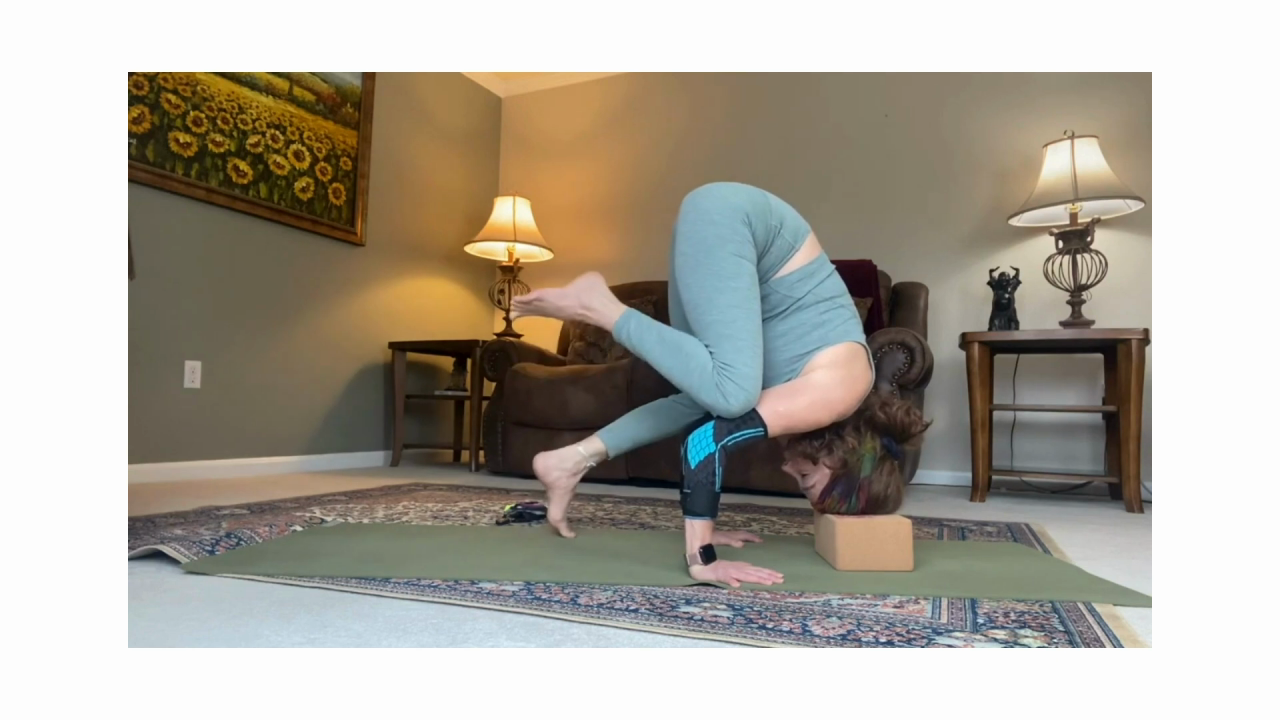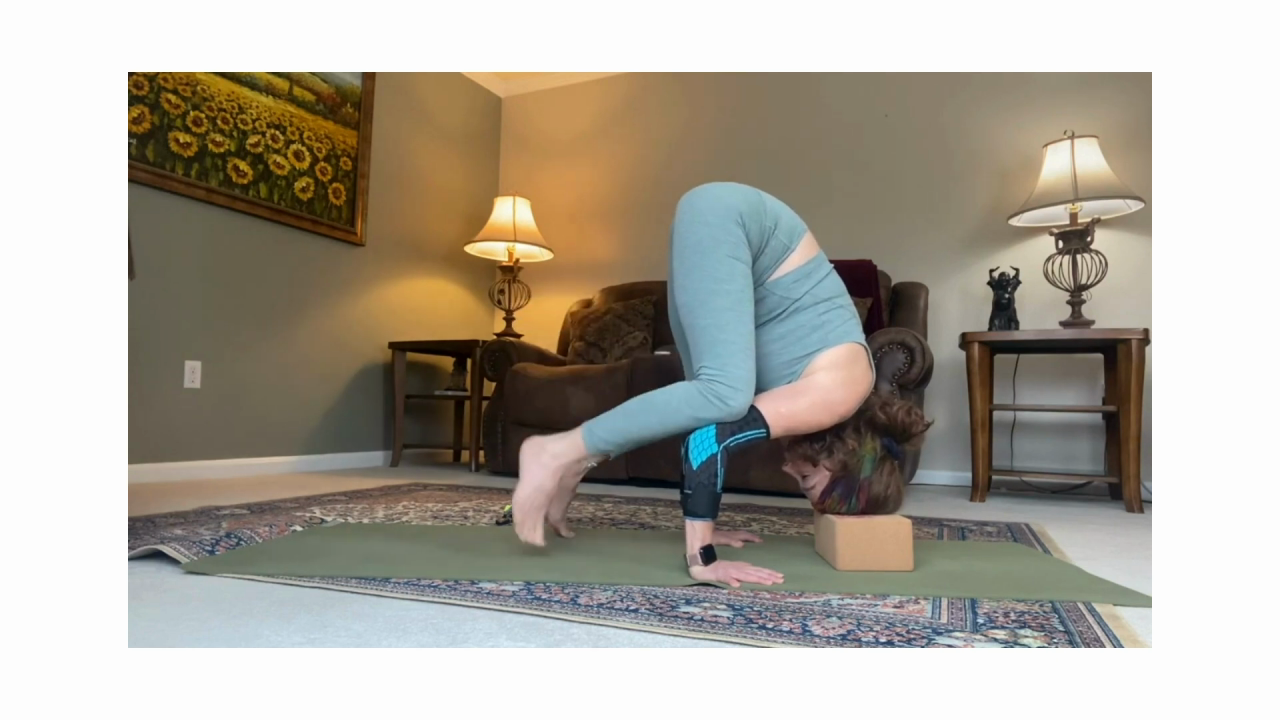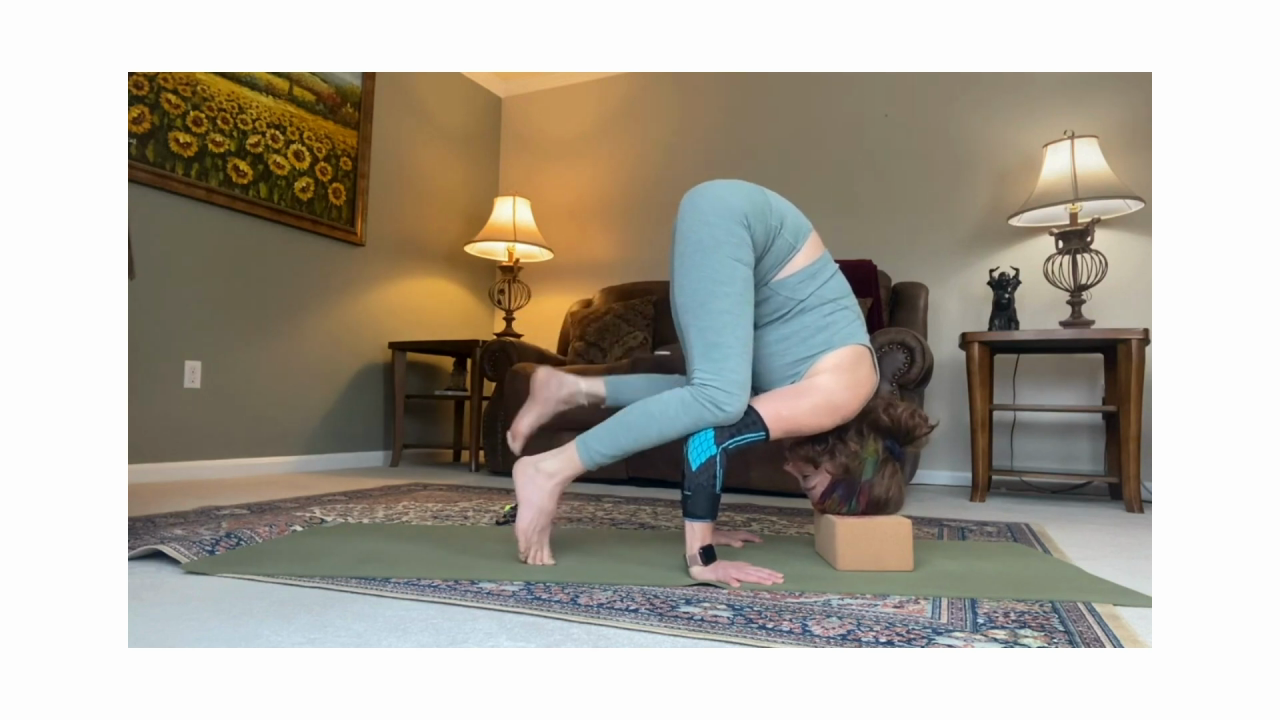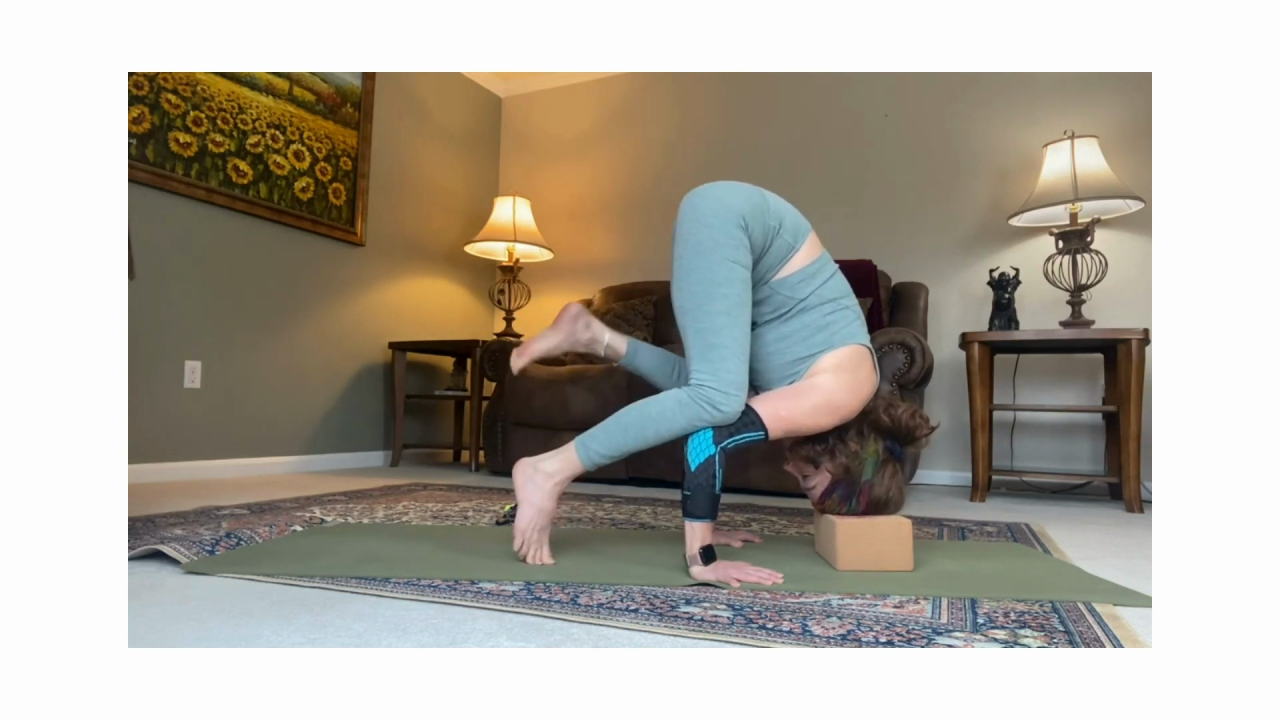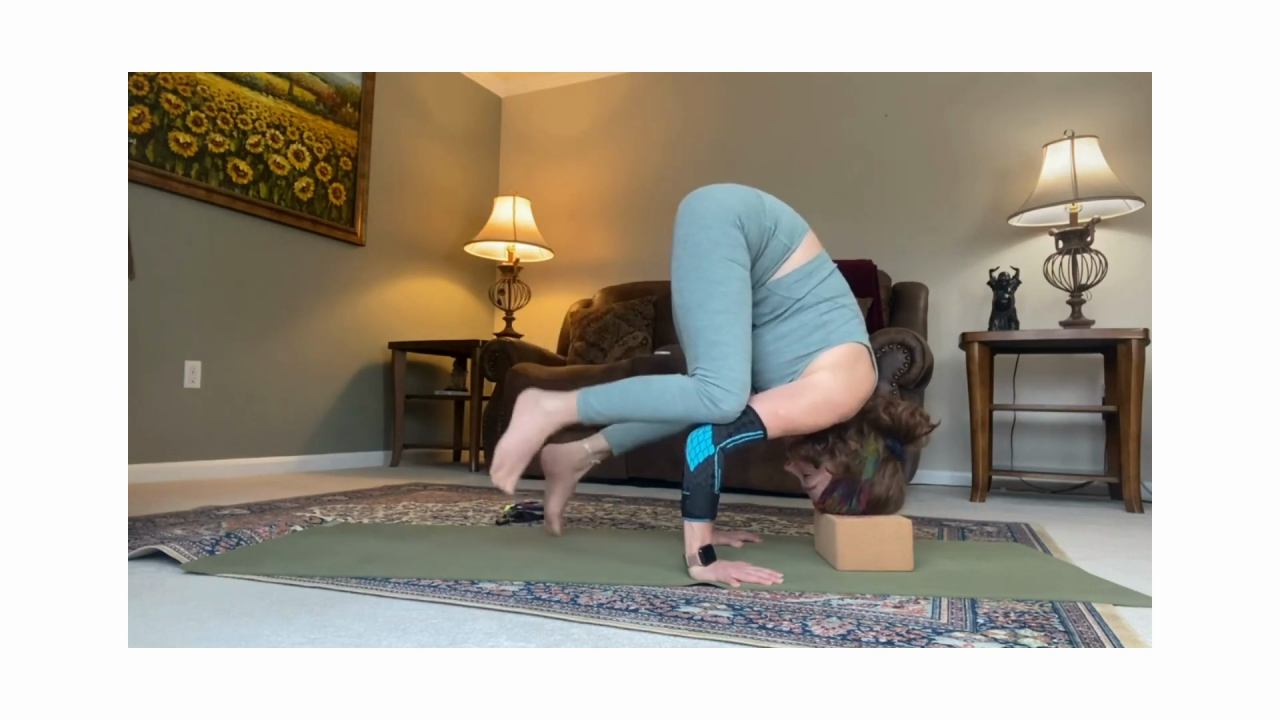
dt=0.7s
person 1, frame 1
left shoulder: (838, 384)
right shoulder: (836, 392)
right elbow: (710, 441)
left wrist: (704, 528)
right wrist: (701, 560)
left hip: (732, 226)
left knee: (707, 397)
right knee: (729, 393)
left ankle: (572, 461)
right ankle: (600, 308)
person 1, frame 2
left shoulder: (840, 384)
right shoulder: (836, 395)
right elbow: (712, 442)
left wrist: (703, 527)
right wrist: (701, 560)
left hip: (737, 226)
right hip: (723, 216)
left knee: (712, 399)
right knee: (724, 398)
left ankle: (578, 459)
right ankle: (559, 452)
person 1, frame 3
left shoulder: (843, 386)
right shoulder: (839, 397)
right elbow: (714, 442)
left wrist: (704, 531)
right wrist: (701, 559)
left hip: (735, 223)
left knee: (711, 398)
right knee: (719, 401)
left ankle: (574, 388)
right ankle: (550, 472)
person 1, frame 4
left shoulder: (840, 388)
right shoulder: (838, 398)
right elbow: (713, 440)
left wrist: (704, 528)
right wrist: (700, 560)
left hip: (738, 224)
left knee: (712, 397)
right knee: (717, 402)
left ankle: (594, 336)
right ankle: (550, 472)
person 1, frame 5
left shoulder: (840, 387)
right shoulder: (838, 396)
right elbow: (711, 441)
left wrist: (704, 528)
right wrist: (699, 560)
left hip: (736, 228)
right hip: (723, 219)
left knee: (709, 399)
right knee: (719, 399)
left ankle: (580, 455)
right ankle: (551, 410)
